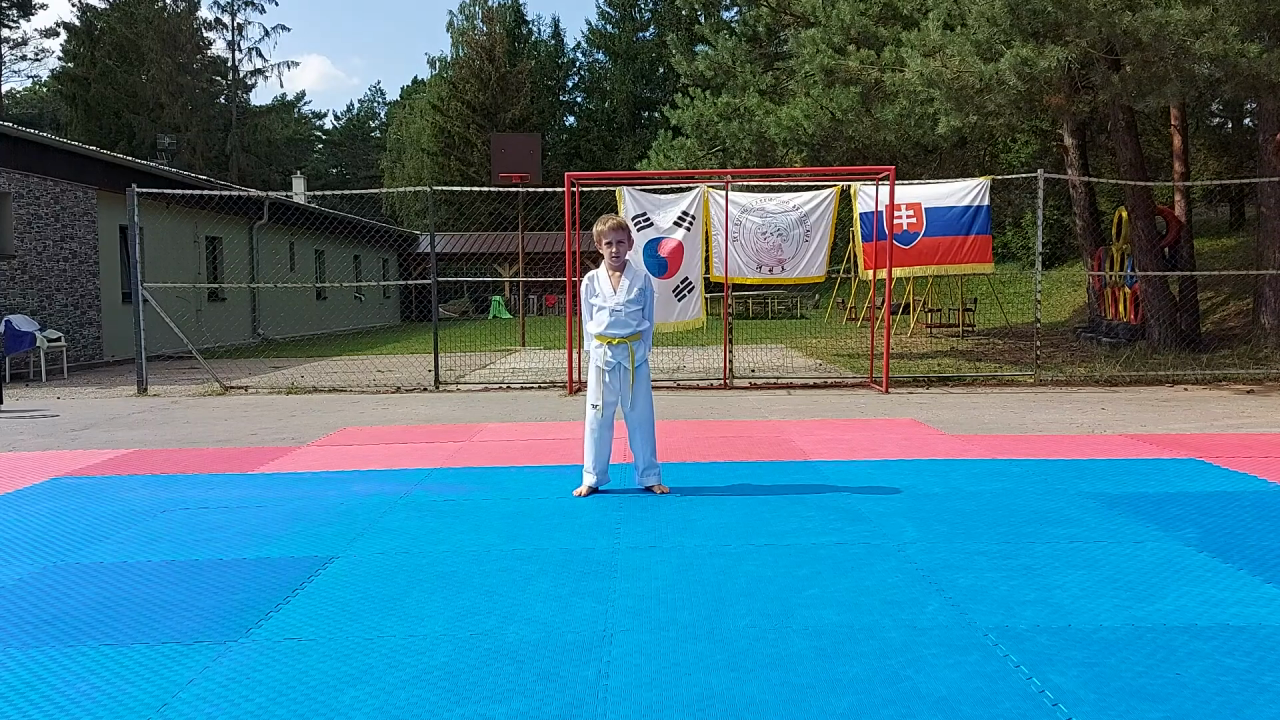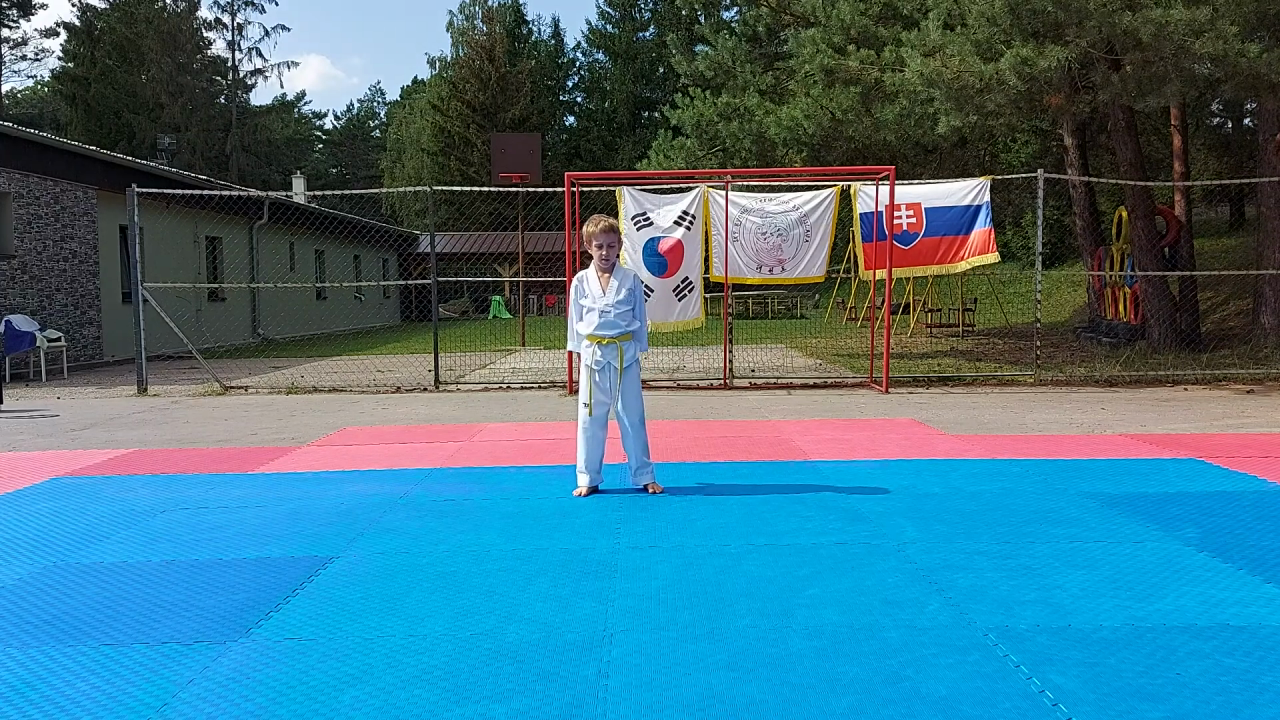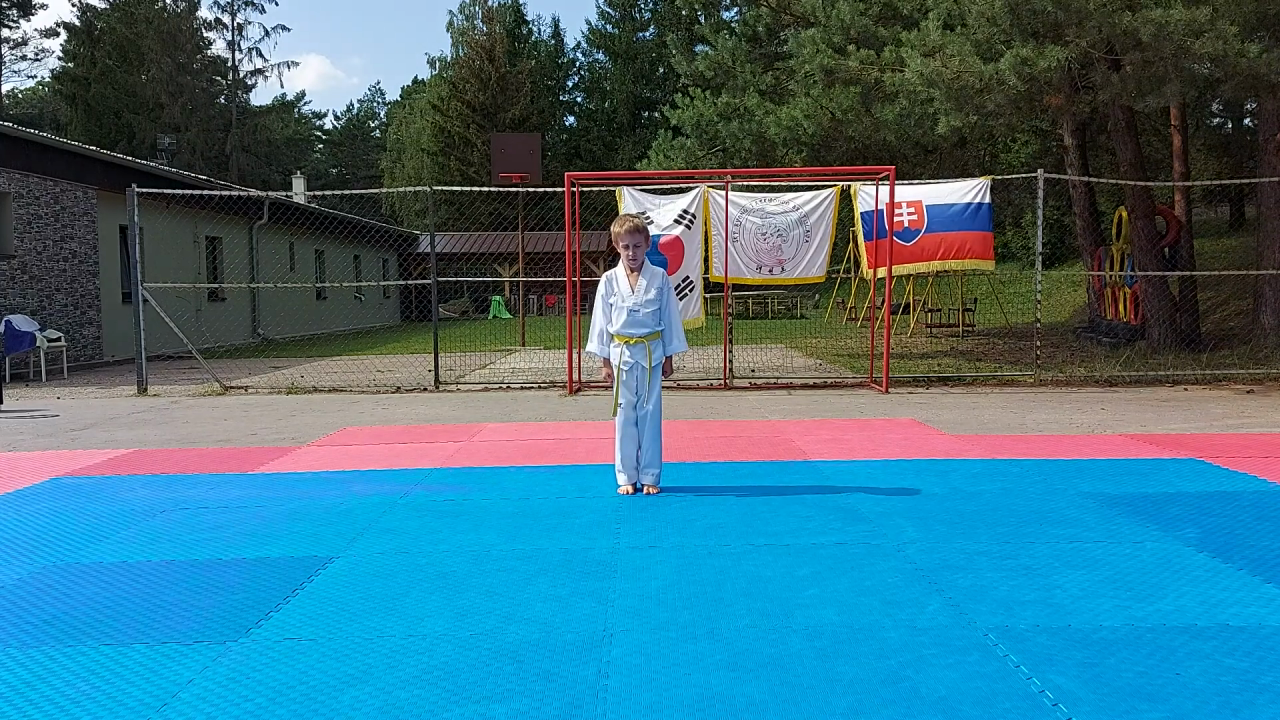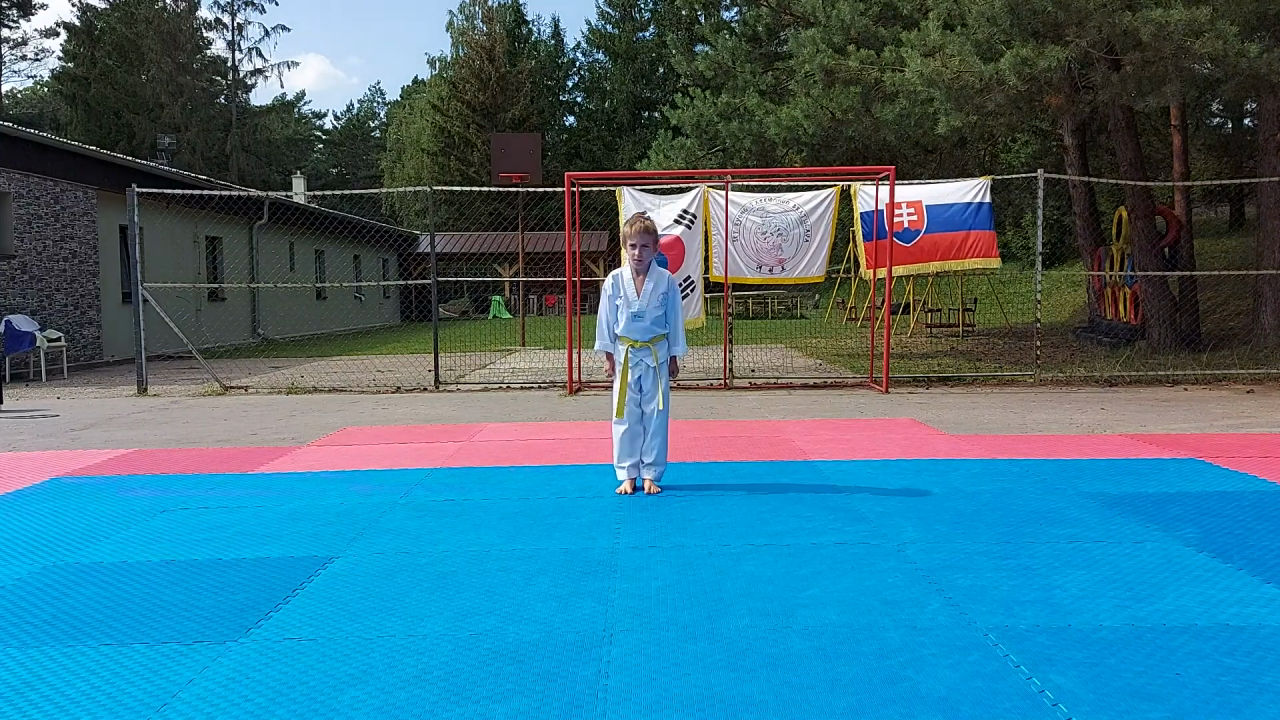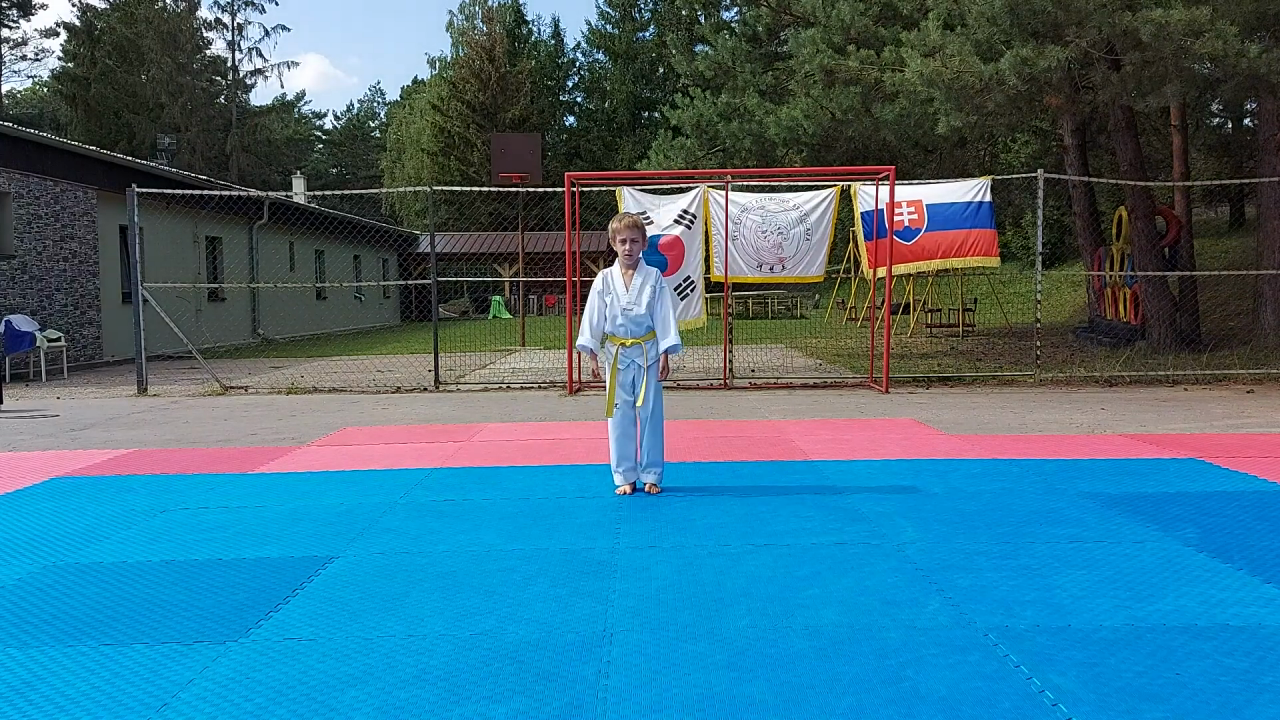
dt=1s
person 1, frame 1
left shoulder: (642, 279)
right shoulder: (591, 281)
left elbow: (648, 320)
right elbow: (588, 322)
left wrist: (640, 349)
right wrist: (601, 348)
left hip: (634, 355)
right hip: (602, 355)
left knee: (641, 417)
right knee: (598, 418)
left ankle: (650, 476)
right ankle: (592, 478)
person 1, frame 2
left shoulder: (630, 279)
right shoulder: (580, 282)
left elbow: (639, 318)
right elbow: (576, 320)
left wrist: (631, 348)
right wrist: (582, 352)
left hip: (625, 354)
right hip: (594, 355)
left knee: (632, 416)
right knee: (591, 417)
left ankle: (644, 476)
right ankle: (588, 479)
person 1, frame 3
left shoulder: (660, 278)
right shoulder: (609, 281)
left elbow: (670, 318)
right elbow: (601, 321)
left wrist: (669, 357)
right wrist: (605, 361)
left hip: (651, 353)
right hip: (621, 354)
left knee: (650, 415)
right knee: (624, 416)
left ankle: (649, 477)
right ankle: (627, 477)
person 1, frame 4
left shoulder: (666, 280)
right shoulder: (615, 280)
left elbow: (675, 320)
right elbow: (606, 319)
left wrist: (674, 357)
right wrist: (608, 357)
left hip: (656, 355)
right hip: (625, 355)
left knee: (655, 415)
right knee: (625, 416)
left ankle: (650, 475)
right ankle: (628, 474)
person 1, frame 5
left shoulder: (654, 277)
right shoulder: (604, 279)
left elbow: (664, 316)
right elbow: (593, 318)
left wrist: (665, 355)
right wrist: (593, 356)
left hip: (648, 354)
right hip: (616, 356)
left knee: (650, 415)
right knee: (620, 417)
left ankle: (651, 475)
right ankle: (625, 477)
